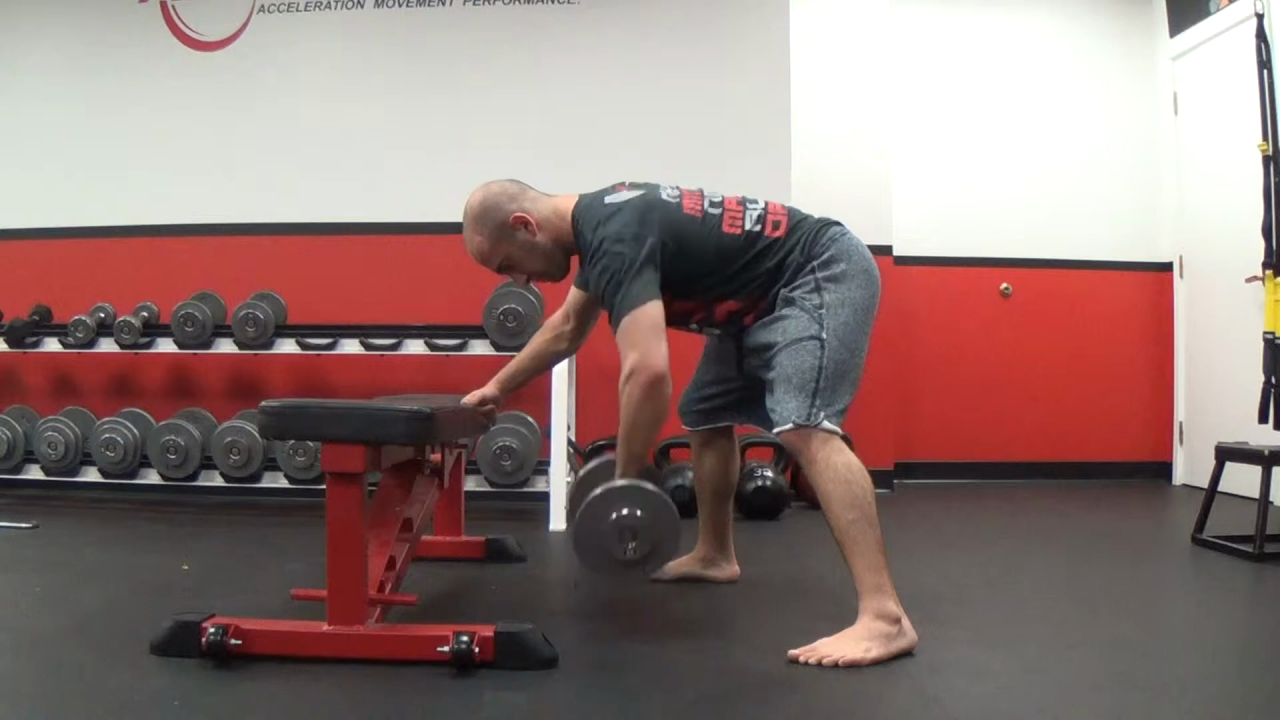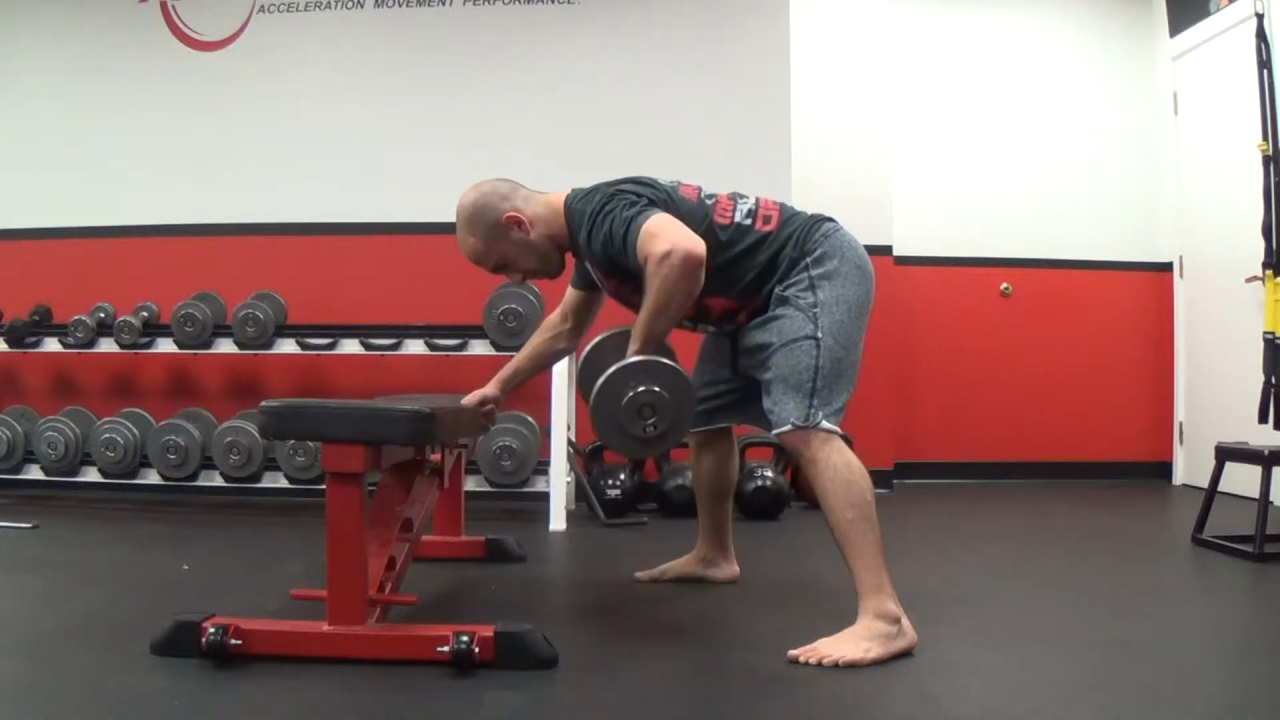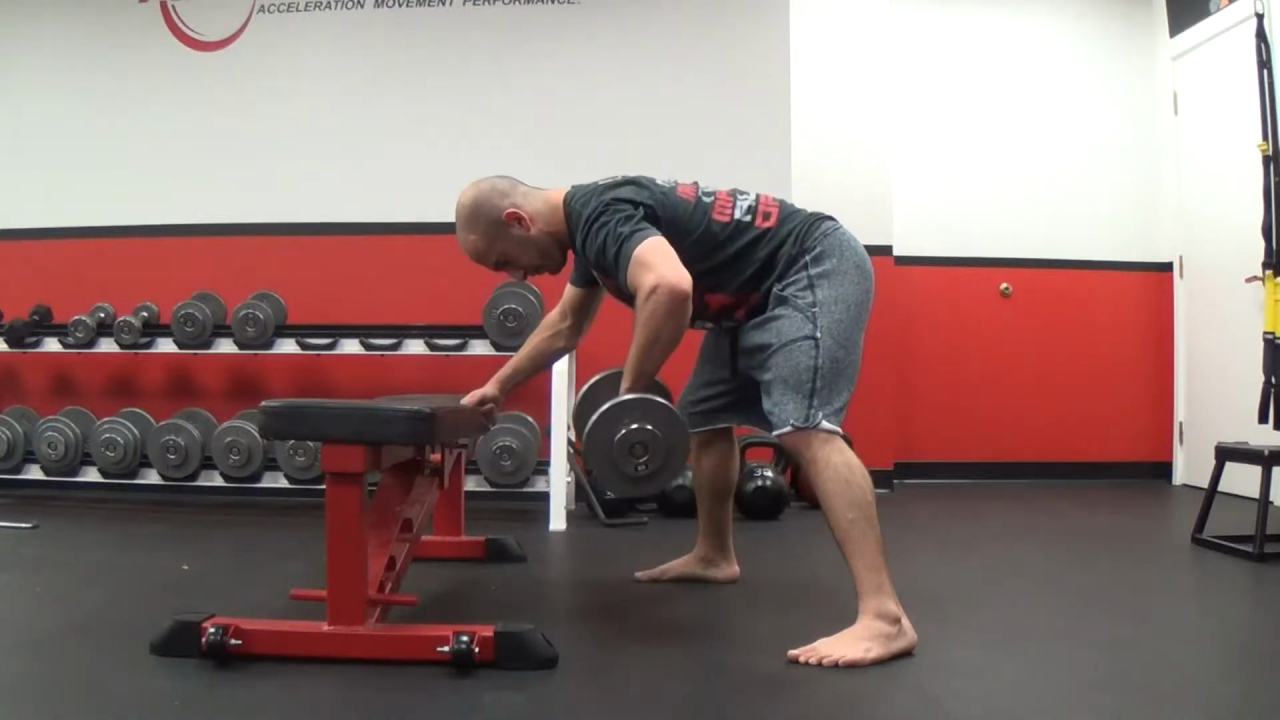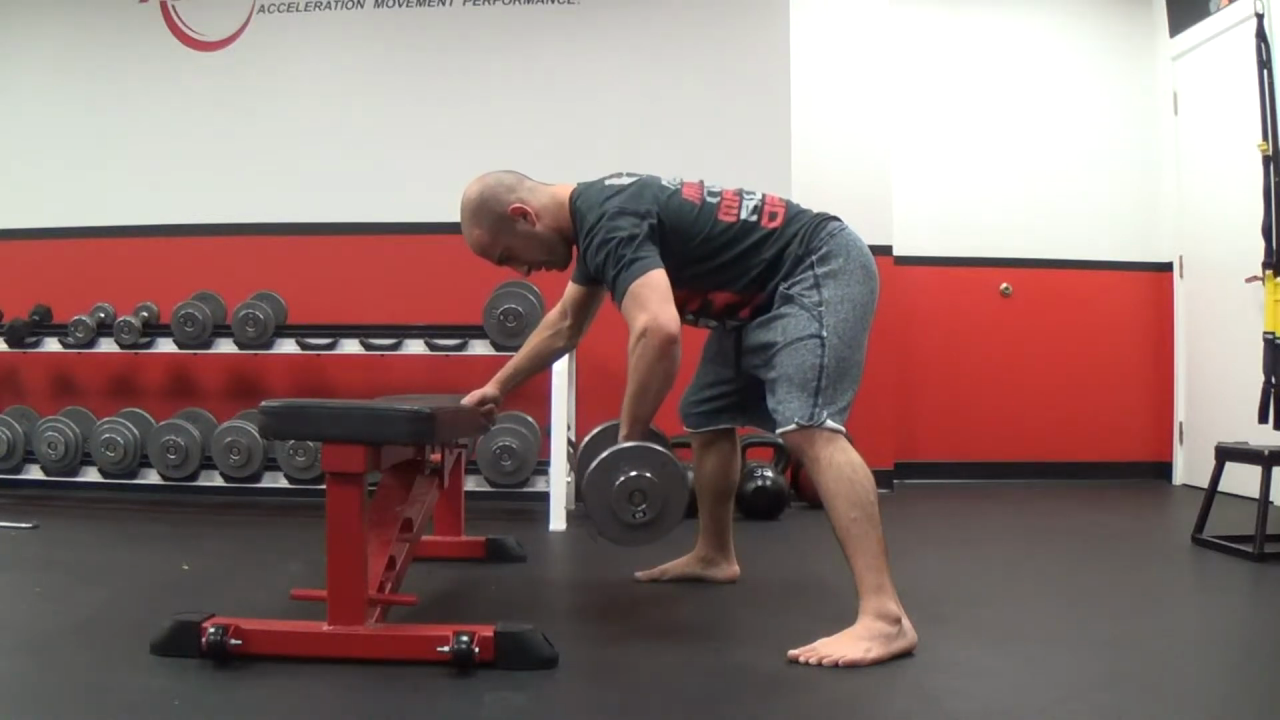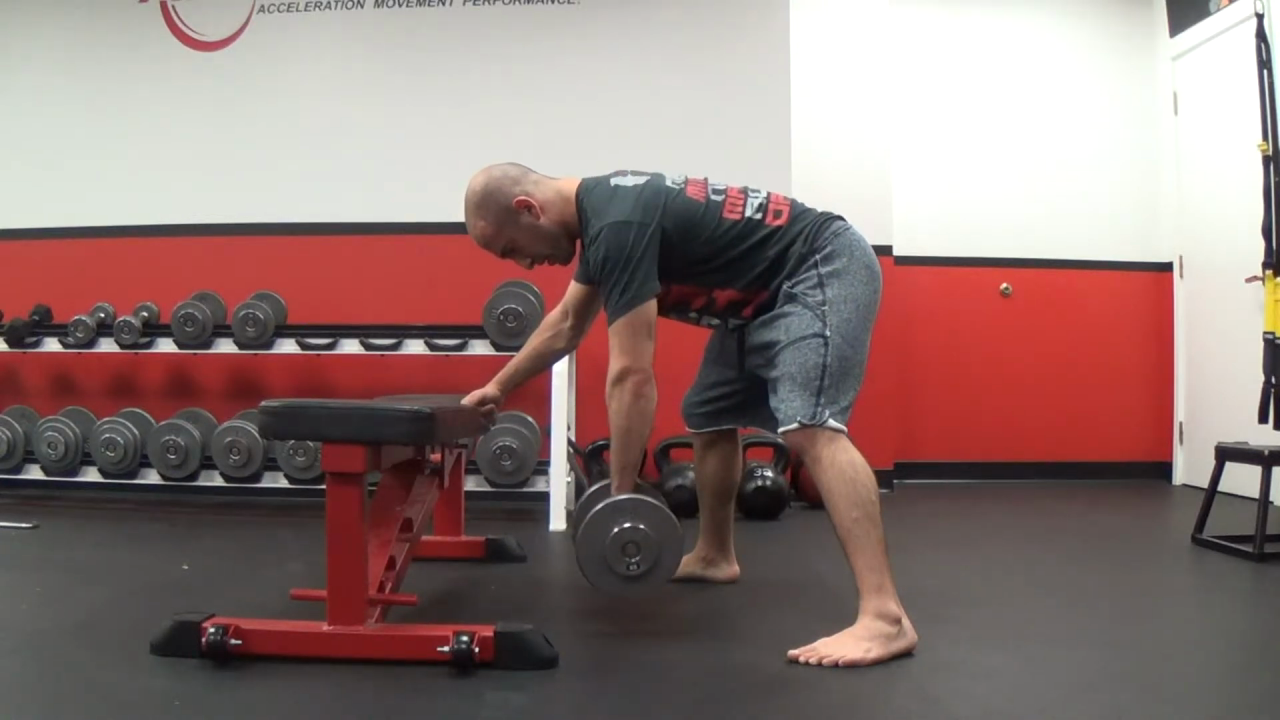
dt=1s
person 1, frame 1
left shoulder: (614, 239)
right shoulder: (599, 223)
left elbow: (648, 372)
right elbow: (567, 329)
right wrist: (498, 386)
left hip: (823, 273)
right hip: (766, 298)
left knee: (804, 430)
right knee: (705, 416)
left ankle: (885, 618)
right ankle: (713, 556)
person 1, frame 2
left shoulder: (602, 215)
right shoulder: (590, 229)
left elbow: (682, 254)
right elbow: (565, 328)
left wrist: (637, 358)
right wrist: (499, 386)
left hip: (815, 268)
right hip: (758, 298)
left knee: (804, 429)
right knee: (705, 419)
left ankle: (884, 617)
right ankle: (714, 555)
person 1, frame 3
left shoulder: (601, 216)
right shoulder: (591, 221)
left elbow: (670, 288)
right elbow: (565, 326)
left wrist: (628, 397)
right wrist: (499, 384)
left hip: (814, 268)
right hip: (758, 294)
left knee: (804, 430)
right knee: (705, 418)
left ankle: (885, 618)
right ankle: (714, 556)
person 1, frame 4
left shoulder: (610, 221)
right shoulder: (594, 217)
left elbow: (657, 331)
right elbow: (564, 325)
left wrist: (627, 445)
right wrist: (498, 386)
left hip: (820, 269)
right hip: (763, 294)
left knee: (807, 429)
right knee: (707, 419)
left ankle: (884, 617)
right ankle: (713, 556)
person 1, frame 5
left shoulder: (619, 224)
right shoulder: (599, 213)
left elbow: (631, 375)
right elbow: (566, 326)
left wrist: (621, 500)
right wrist: (499, 386)
left hip: (823, 269)
right hip: (764, 293)
left knee: (809, 428)
right knee: (708, 419)
left ankle: (884, 617)
right ankle: (714, 556)
